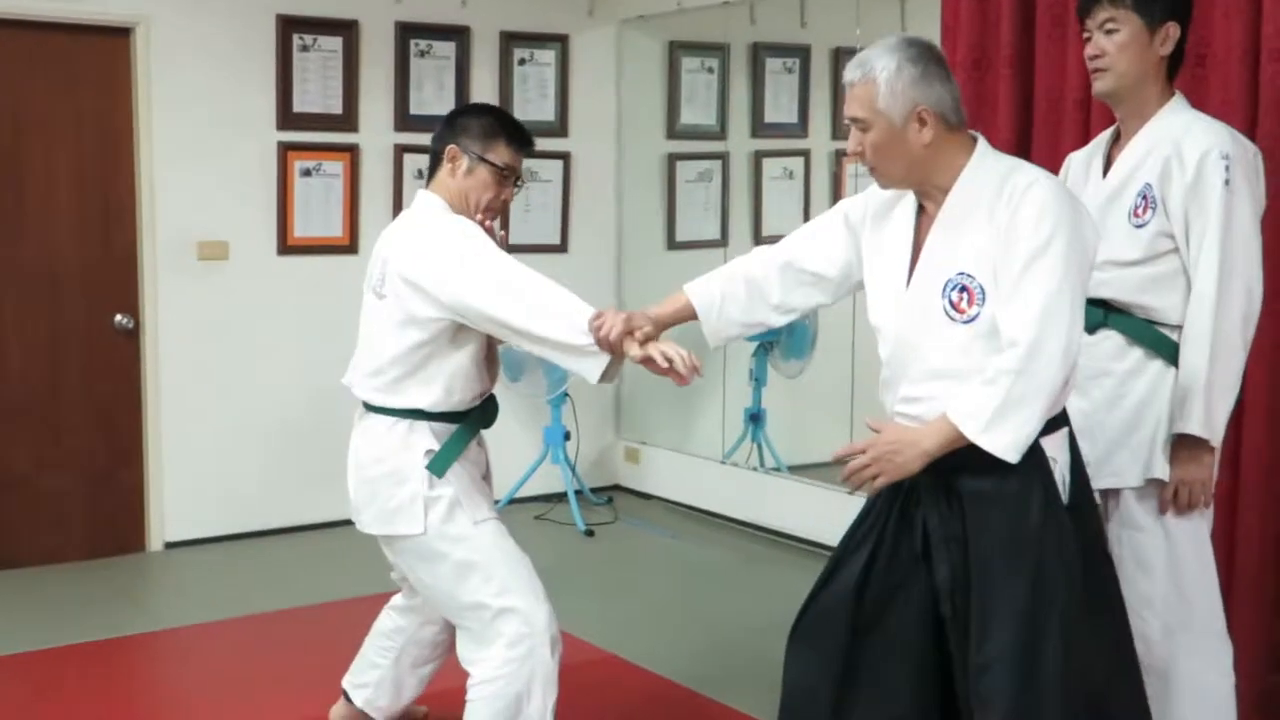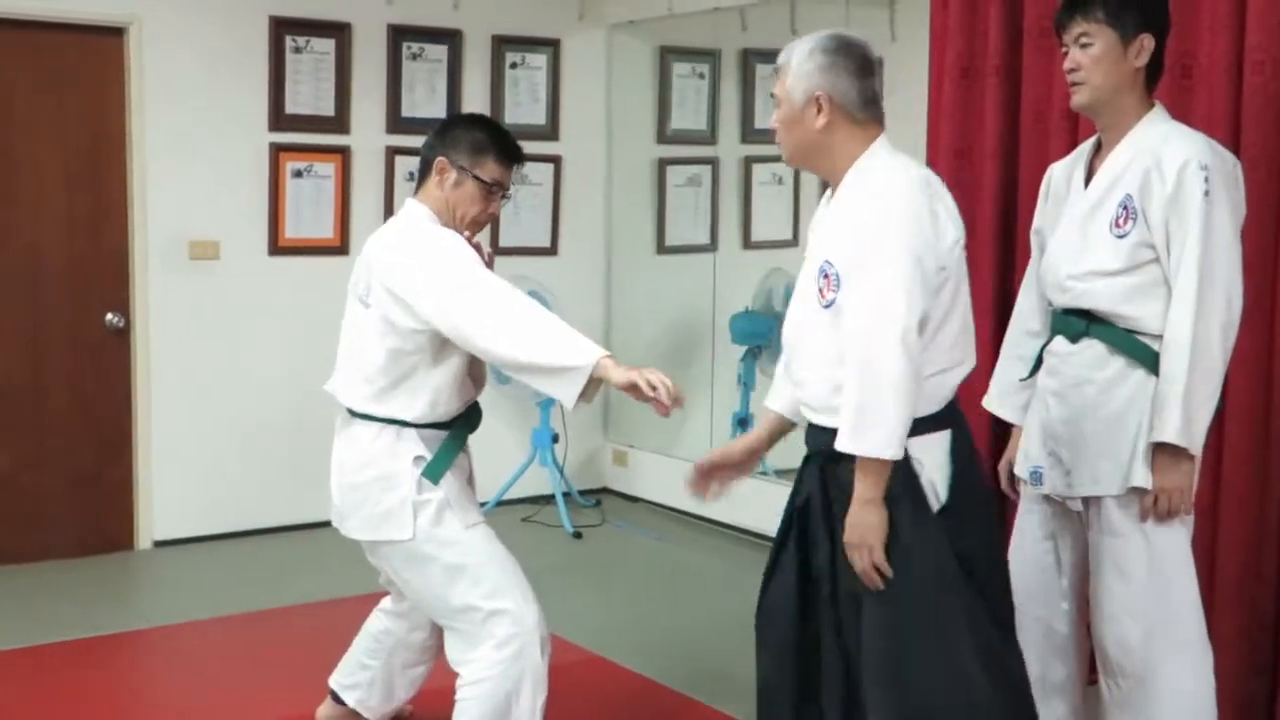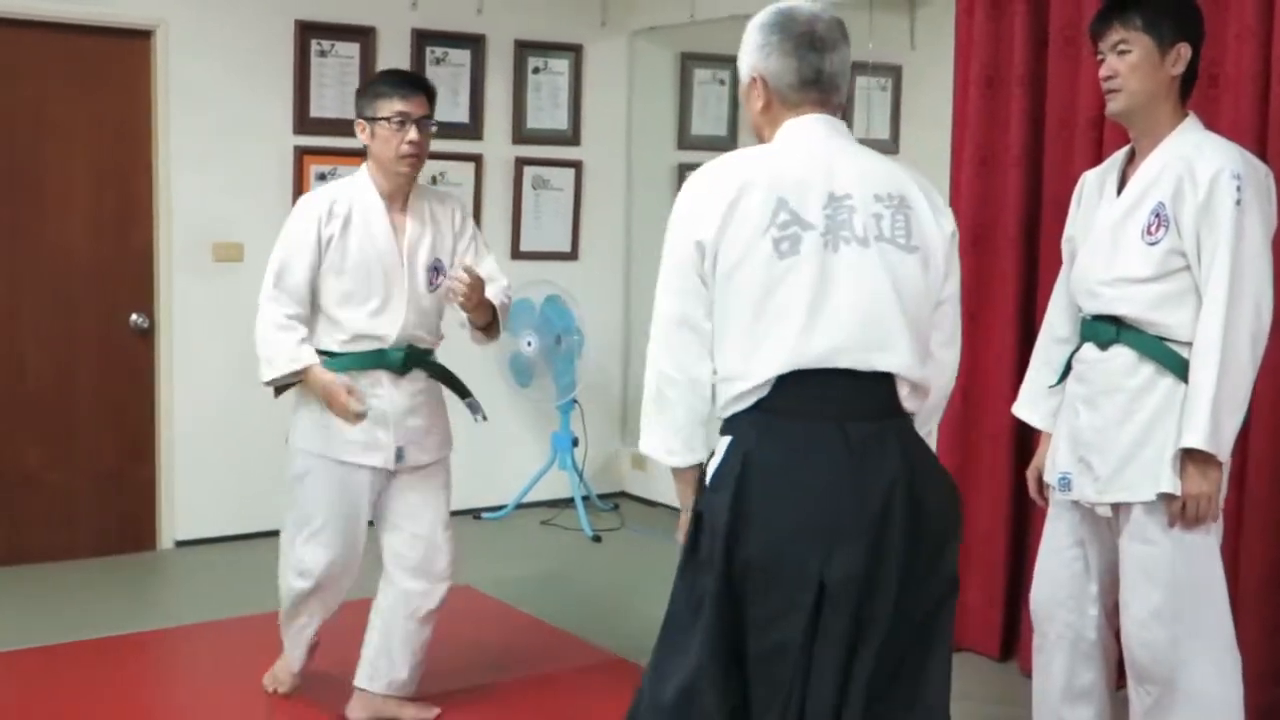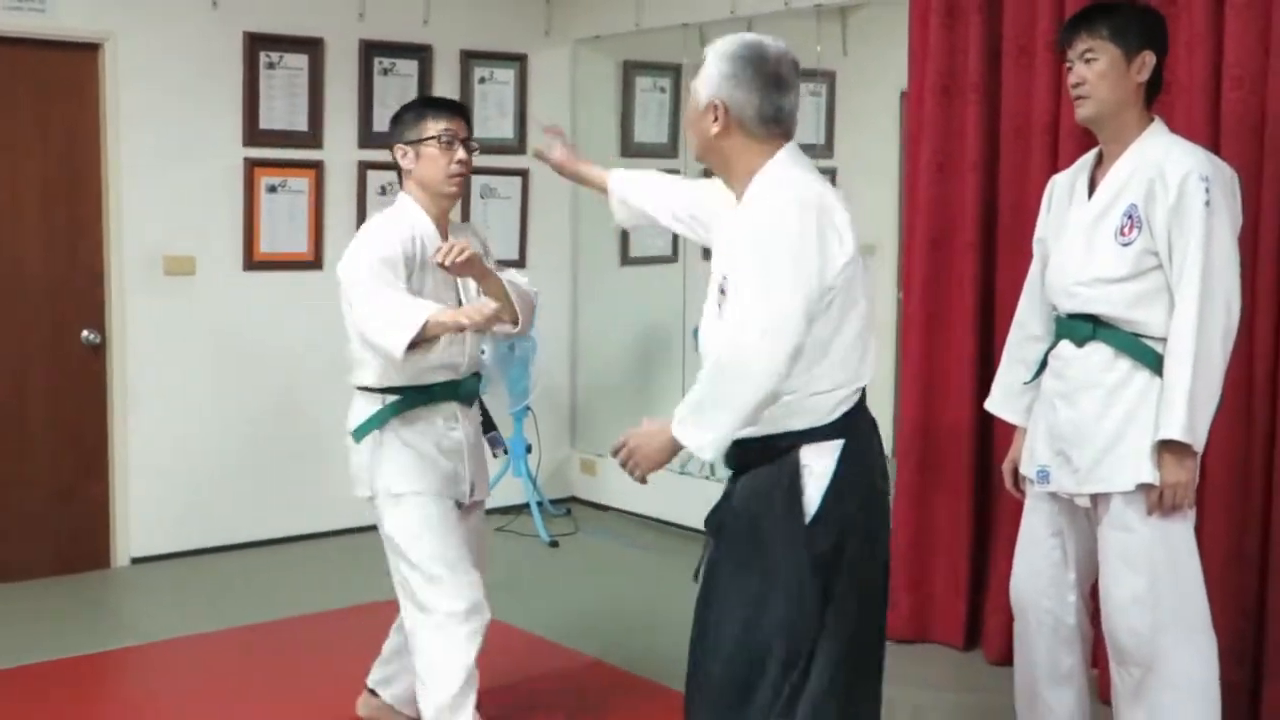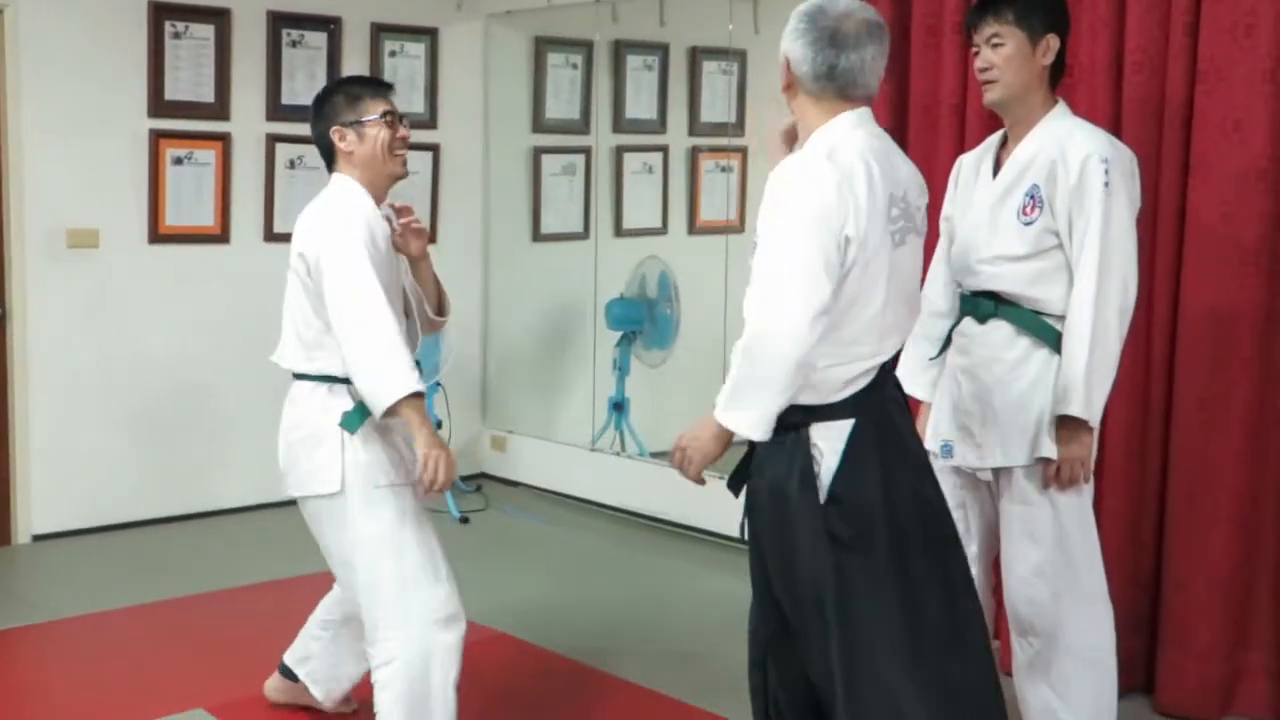
dt=1s
person 1, frame 1
left shoulder: (1208, 151)
right shoulder: (1081, 164)
left elbow: (1225, 298)
left wrist: (1197, 433)
left hip: (1151, 401)
right hip: (1075, 401)
left knee: (1165, 614)
person 1, frame 2
left shoulder: (1188, 162)
right shoulder: (1063, 174)
left elbow: (1205, 307)
left wrist: (1177, 443)
right wrist: (1018, 420)
left hip: (1134, 410)
right hip: (1058, 406)
left knee: (1142, 621)
right knee: (1035, 604)
person 1, frame 3
left shoulder: (1219, 171)
right shoulder: (1095, 183)
left wrist: (1204, 450)
right wrist: (1046, 429)
left hip: (1164, 419)
right hip: (1087, 419)
left knee: (1168, 632)
right knee: (1062, 614)
person 1, frame 4
left shoulder: (1188, 175)
right shoulder: (1064, 187)
left elbow: (1207, 312)
left wrist: (1181, 441)
right wrist: (1020, 423)
left hip: (1137, 415)
right hip: (1062, 412)
left knee: (1150, 617)
right knee: (1040, 600)
person 1, frame 5
left shoulder: (1088, 156)
right shoulder: (970, 166)
left elbow: (1104, 291)
left wrist: (1077, 415)
right wrist: (925, 399)
left hip: (1039, 389)
right hip: (966, 387)
left knee: (1049, 587)
person 2, frame 1
left shoulder: (1034, 204)
right shoulder: (878, 210)
left elbow: (1037, 358)
right elbow: (778, 272)
left wrist: (926, 440)
right wrist: (652, 318)
left hip: (1013, 484)
right hip: (921, 480)
right knee: (838, 646)
person 2, frame 2
left shoulder: (891, 201)
right shoulder: (849, 198)
left elbow: (881, 356)
left wrist: (867, 497)
right wrist: (756, 439)
left hip: (904, 472)
right hip: (855, 464)
right knee: (800, 641)
person 2, frame 3
left shoulder: (722, 185)
right shoulder: (916, 196)
left elbow: (681, 347)
right elbow: (938, 357)
left wrist: (689, 477)
left hip: (771, 466)
right hip: (888, 466)
person 2, frame 4
left shoulder: (786, 209)
right shoulder: (760, 195)
left elbow: (749, 360)
right elbow: (683, 200)
left wrist: (672, 436)
right wrist: (581, 168)
left hip: (805, 474)
right hip: (806, 469)
person 2, frame 5
left shoulder: (812, 173)
right shoulder: (892, 166)
left elbow: (782, 327)
left wrist: (720, 427)
left hip: (824, 444)
right hip: (867, 425)
left knee: (888, 661)
right knee: (804, 638)
person 3, frame 1
left shoulder: (421, 234)
right shoulder: (436, 239)
left elbow: (491, 312)
right elbow: (519, 301)
left wrist: (491, 258)
right wrist: (622, 340)
left hip: (408, 455)
right hip: (417, 465)
left knee: (432, 594)
right knee: (519, 625)
person 3, frame 2
left shoulder: (406, 243)
right shoulder: (421, 250)
left elbow: (468, 330)
right elbow: (501, 322)
left wrist: (475, 279)
right wrist: (611, 368)
left hip: (395, 463)
right hip: (402, 472)
left knee: (424, 598)
right knee: (509, 627)
person 3, frame 3
left shoulder: (449, 213)
right shoulder: (324, 209)
left elbow: (493, 300)
right elbow: (277, 305)
left wrist: (480, 305)
right wrist: (316, 377)
left hip: (418, 401)
right hip: (338, 403)
left knee: (425, 558)
right knee: (322, 554)
right ankle: (296, 647)
person 3, frame 4
left shoulder: (456, 238)
right shoulder: (385, 234)
left elbow: (516, 317)
right elbow: (377, 317)
left wrist: (483, 271)
right wrist: (453, 316)
left hip: (452, 428)
right hip: (396, 436)
left knee: (435, 593)
right knee: (452, 603)
person 3, frame 5
left shoulder: (375, 219)
right shoulder: (339, 219)
left elbow: (429, 318)
right elbow: (367, 328)
left wrist: (418, 257)
right wrist: (419, 422)
left hip: (366, 426)
right hip: (343, 430)
left knee: (382, 586)
right knee: (424, 610)
